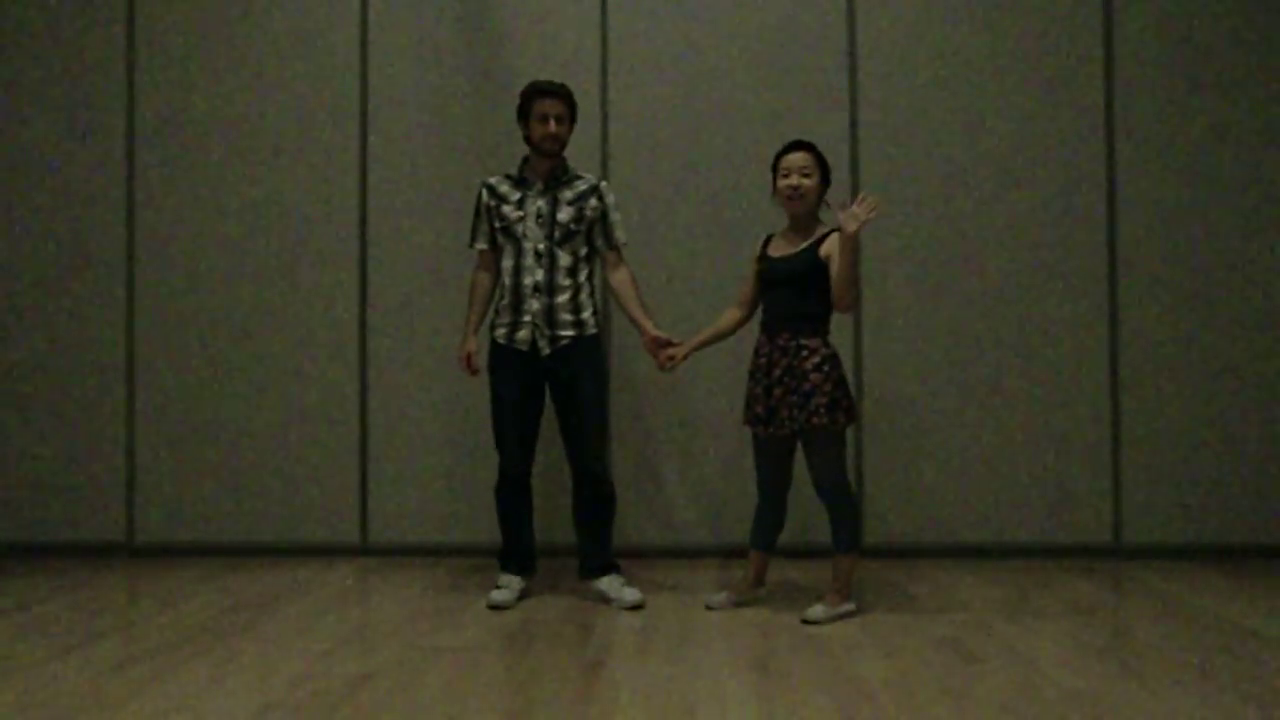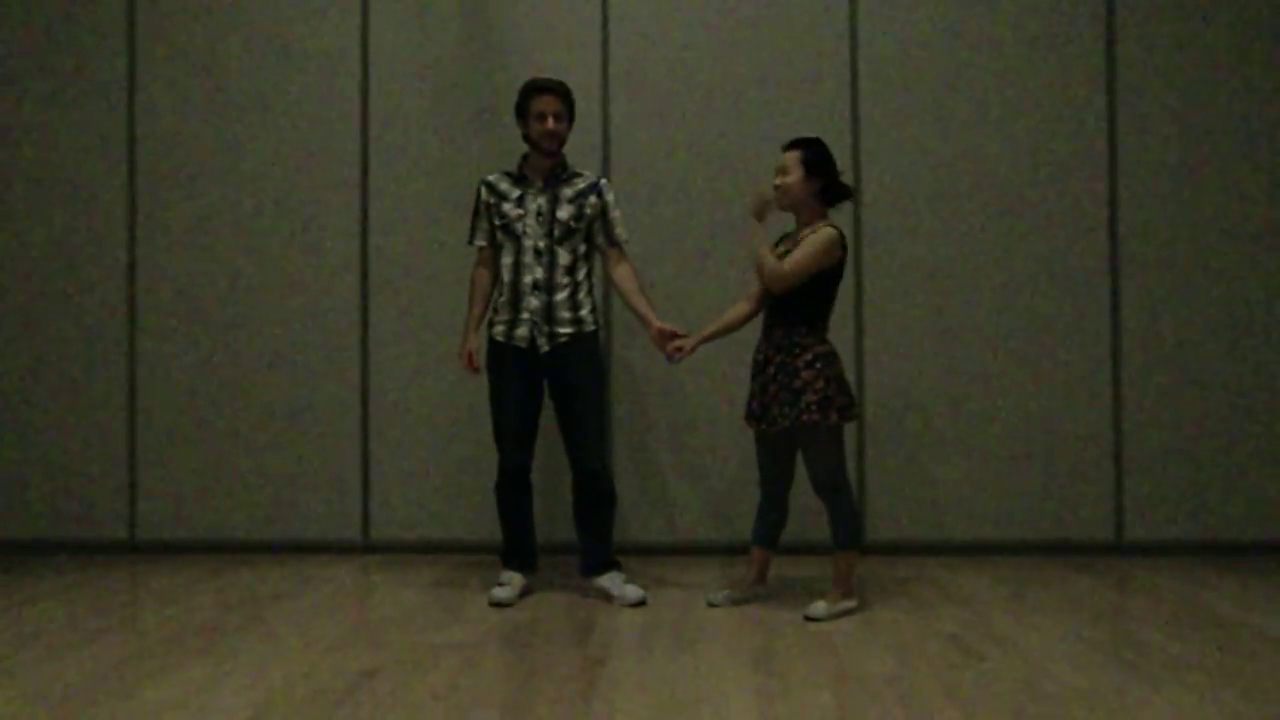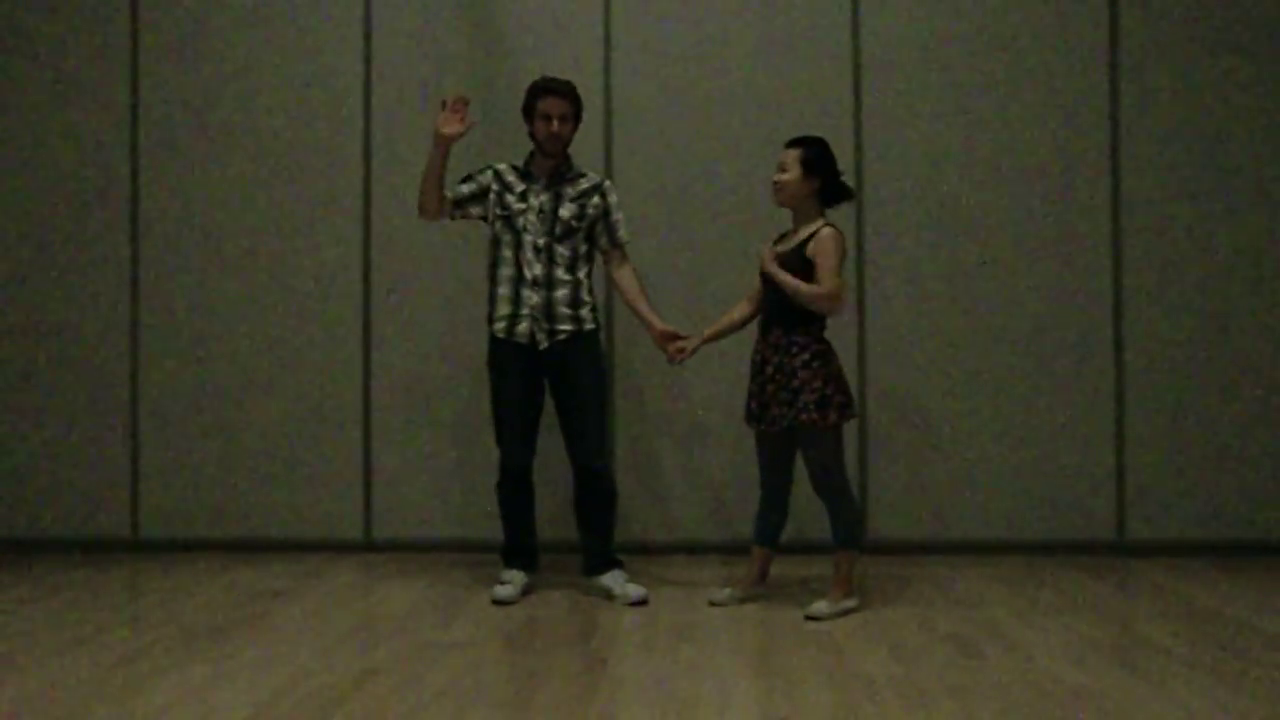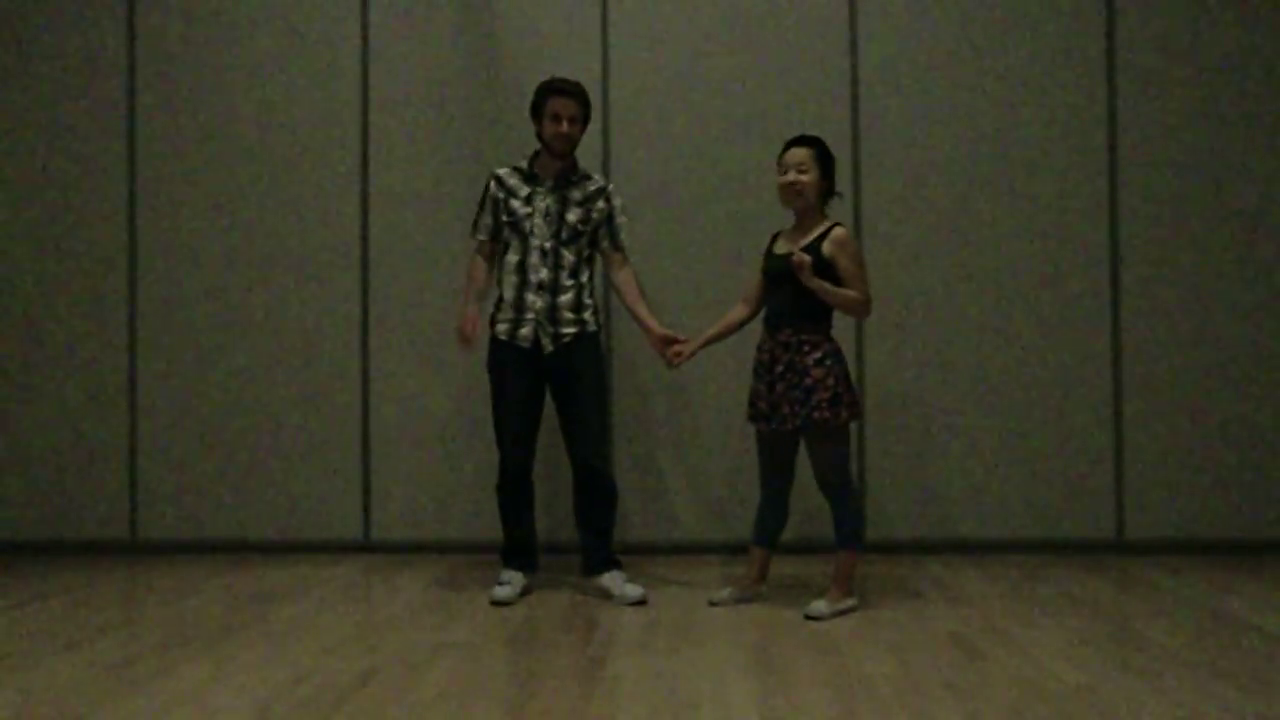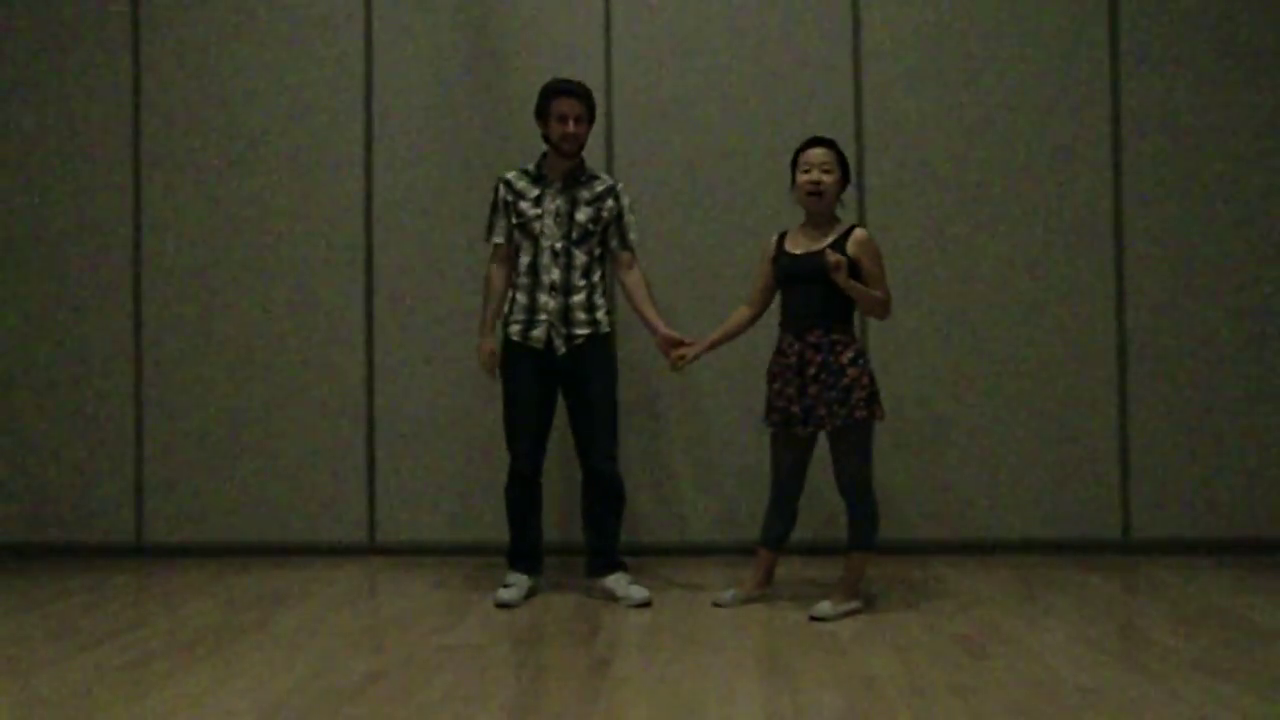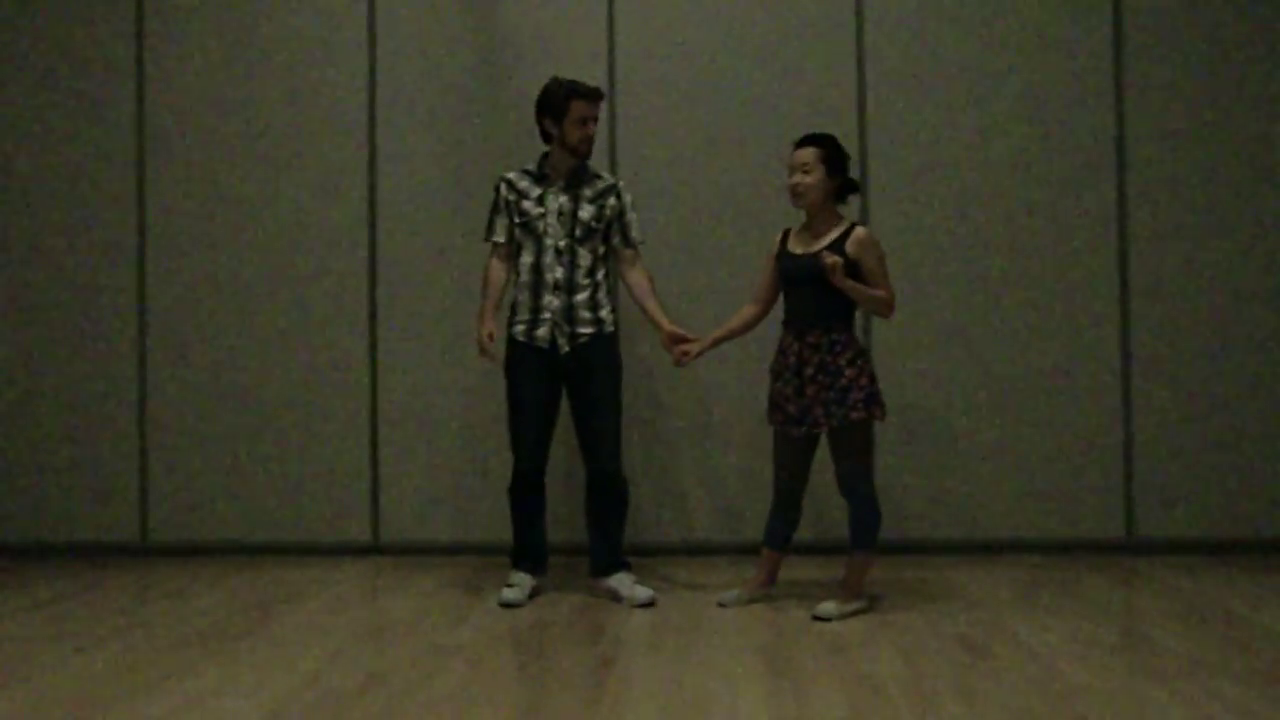
dt=0.5s
person 1, frame 1
left shoulder: (593, 192)
right shoulder: (495, 192)
left elbow: (614, 266)
right elbow: (486, 267)
left wrist: (647, 328)
right wrist: (470, 332)
left hip: (578, 343)
right hip: (513, 344)
left knee: (591, 462)
right knee: (514, 463)
left ankle: (601, 569)
right ankle: (515, 570)
person 1, frame 2
left shoulder: (592, 190)
right shoulder: (494, 189)
left elbow: (616, 260)
right elbow: (485, 265)
left wrist: (652, 320)
right wrist: (471, 330)
left hip: (575, 340)
right hip: (511, 341)
left knee: (590, 459)
right knee: (513, 460)
left ankle: (601, 567)
right ankle: (516, 566)
person 1, frame 3
left shoulder: (595, 190)
right shoulder: (497, 181)
left elbow: (618, 262)
right elbow: (431, 209)
left wrist: (653, 323)
right wrist: (442, 145)
left hip: (576, 339)
right hip: (512, 339)
left knee: (591, 457)
right knee: (514, 459)
left ankle: (603, 566)
right ankle: (518, 565)
person 1, frame 4
left shoulder: (599, 192)
right shoulder: (503, 184)
left elbow: (618, 265)
right elbow: (485, 255)
left wrist: (652, 327)
right wrist: (470, 304)
left hip: (577, 340)
right hip: (514, 341)
left knee: (592, 459)
right knee: (514, 460)
left ankle: (602, 565)
right ankle: (517, 566)
person 1, frame 5
left shoulder: (608, 192)
right shoulder: (511, 187)
left elbow: (627, 266)
right elbow: (500, 262)
left wrist: (659, 328)
right wrist: (487, 330)
left hip: (590, 342)
right hip: (526, 343)
left knee: (601, 461)
right knee: (524, 462)
left ankle: (607, 568)
right ankle: (522, 568)
person 1, frame 6
left shoulder: (610, 191)
right shoulder: (513, 187)
left elbow: (629, 263)
right elbow: (501, 257)
left wrist: (663, 324)
right wrist: (487, 314)
left hip: (594, 341)
right hip: (531, 342)
left knee: (605, 461)
right knee: (528, 461)
left ankle: (611, 567)
right ankle: (527, 567)
person 2, frame 1
left shoulder: (830, 242)
right shoulder: (767, 246)
left elbow: (844, 302)
right elbow: (741, 309)
left wrist: (850, 239)
right wrist: (689, 347)
left hip: (813, 366)
right hip: (768, 366)
left knee: (830, 483)
right knee: (770, 485)
left ankle: (842, 592)
right ankle: (752, 581)
person 2, frame 2
left shoulder: (826, 239)
right shoulder: (787, 240)
left elbow: (774, 281)
right elbow: (752, 302)
left wrist: (756, 226)
right wrist: (697, 339)
left hip: (811, 365)
right hip: (772, 364)
left knee: (829, 480)
right knee: (772, 482)
left ankle: (843, 589)
right ankle: (754, 577)
person 2, frame 3
left shoulder: (826, 238)
right shoulder: (781, 241)
left elbow: (829, 301)
right elbow: (752, 304)
left wrist: (779, 274)
right wrist: (698, 340)
left hip: (808, 366)
right hip: (771, 365)
left knee: (829, 480)
right knee: (773, 481)
left ankle: (844, 589)
right ankle: (755, 577)
person 2, frame 4
left shoulder: (836, 238)
right shoulder: (776, 242)
left elbow: (861, 305)
right elbow: (748, 305)
left wrist: (812, 280)
right wrist: (696, 344)
left hip: (816, 365)
right hip: (772, 364)
left knee: (834, 480)
right knee: (773, 482)
left ankle: (843, 588)
right ankle: (754, 578)
person 2, frame 5
left shoulder: (856, 240)
right shoulder: (778, 245)
left elbow: (882, 308)
right elbow: (751, 308)
left wrist: (845, 281)
right wrist: (699, 348)
left hip: (842, 366)
right hip: (790, 367)
left knee: (853, 482)
right knee: (784, 483)
left ankle: (850, 590)
right ankle: (759, 579)
person 2, frame 6
left shoulder: (857, 238)
right shoulder: (784, 242)
left elbow: (886, 305)
right elbow: (757, 307)
left wrist: (842, 281)
right wrist: (703, 344)
left hip: (840, 365)
right hip: (793, 366)
left knee: (854, 482)
right knee: (786, 482)
left ankle: (853, 589)
right ankle: (763, 579)
